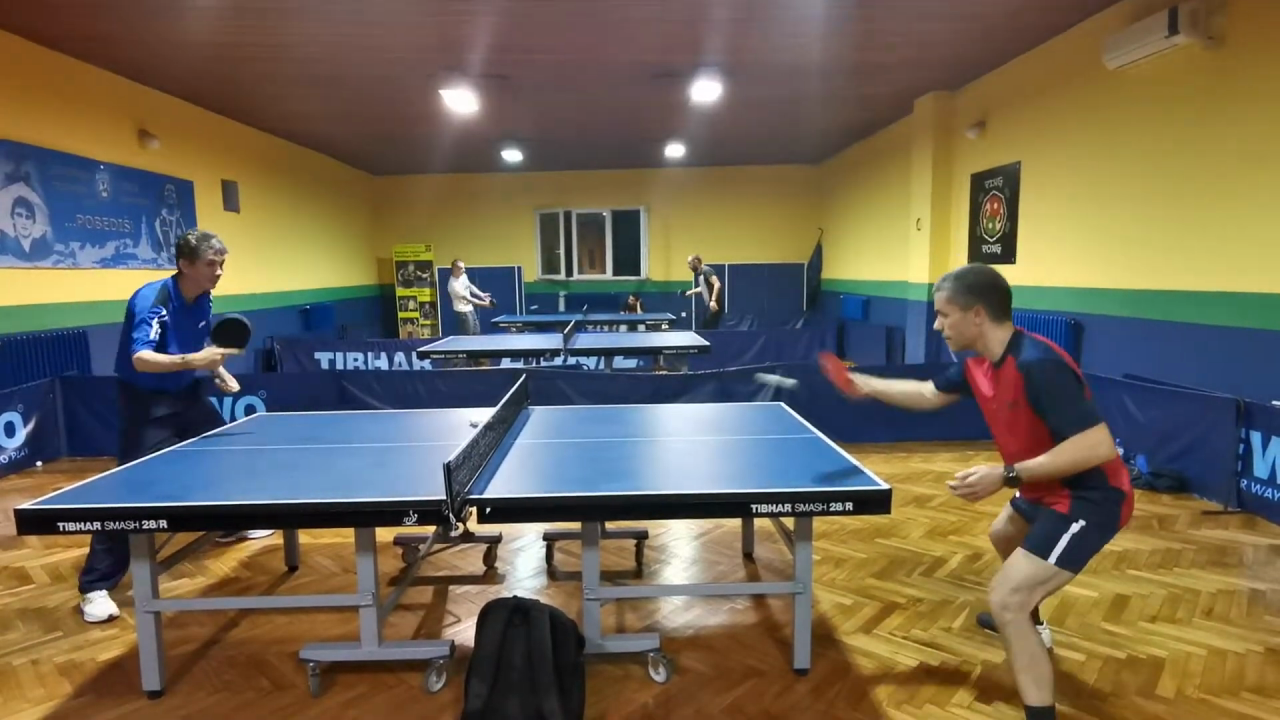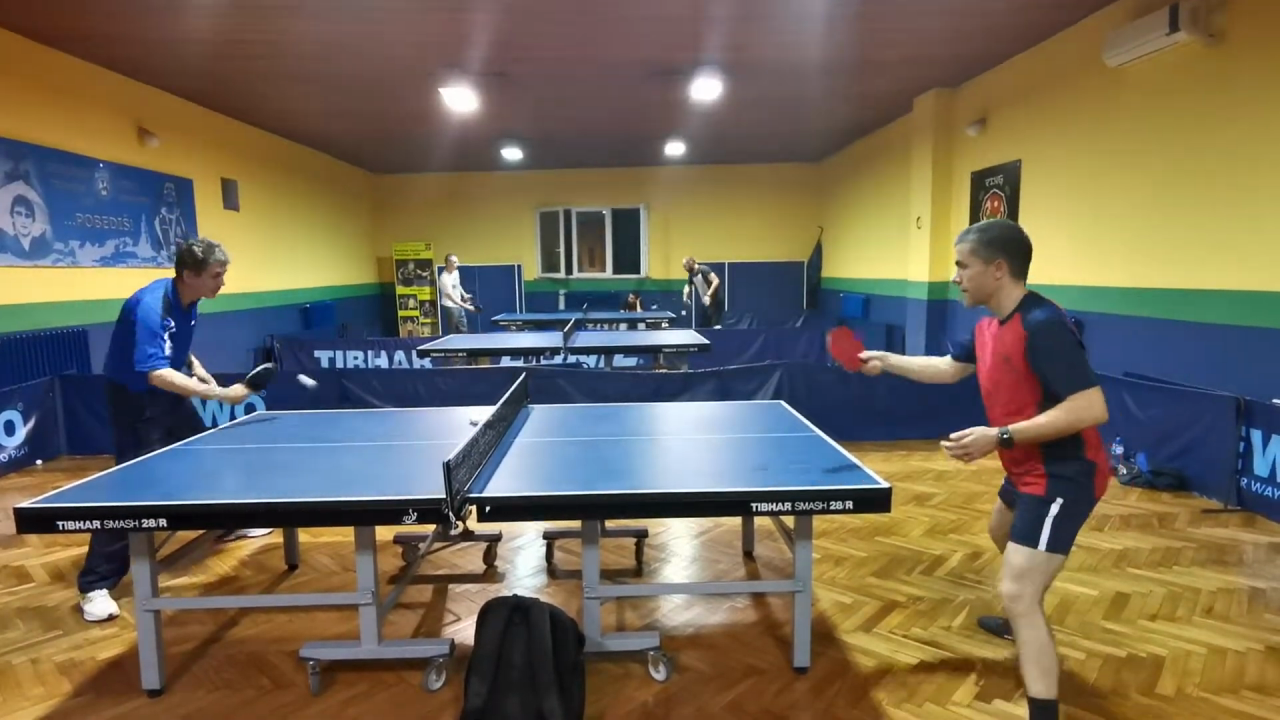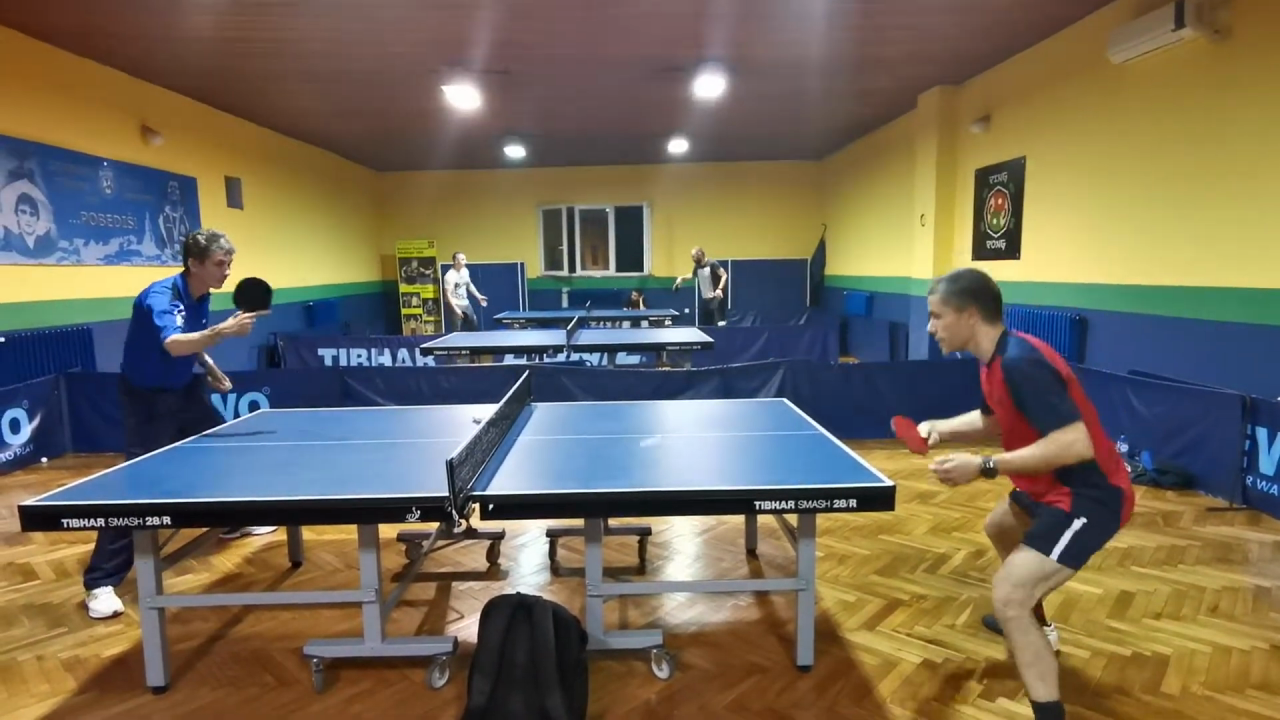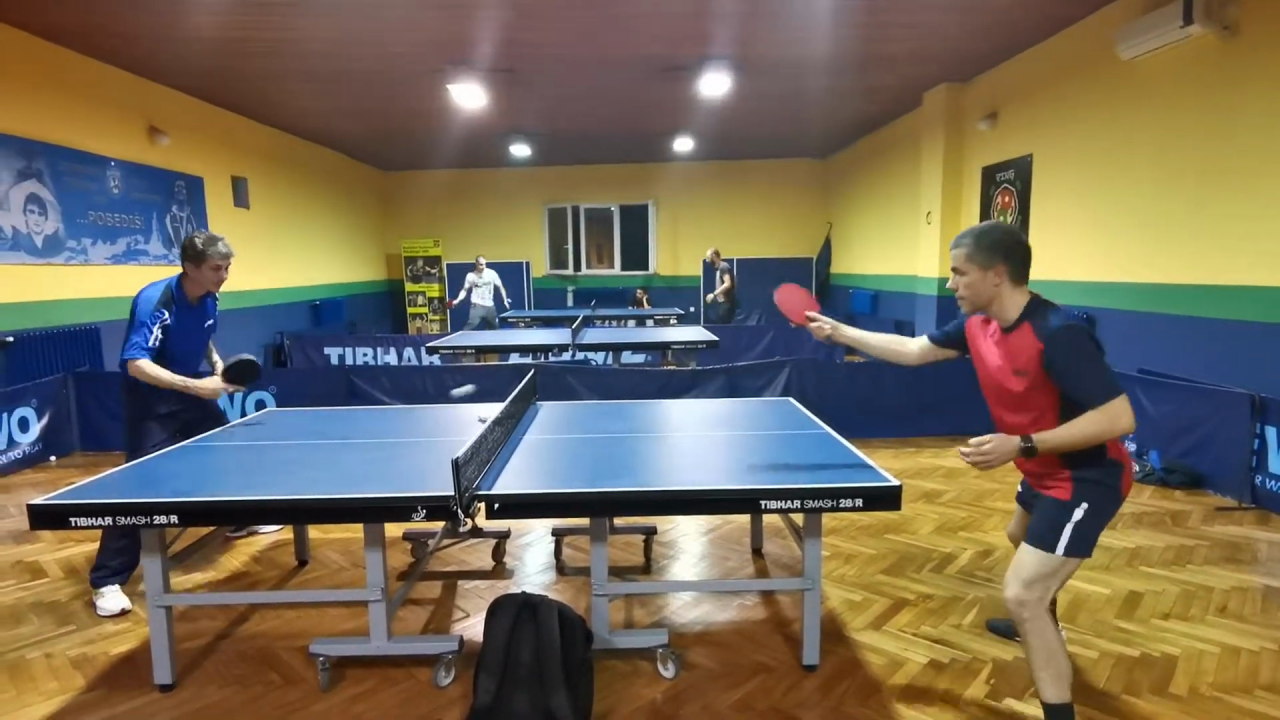
dt=0.4s
person 1, frame 1
left shoulder: (1037, 365)
right shoulder: (978, 361)
left elbow: (1100, 447)
right elbow: (931, 394)
left wrist: (1007, 475)
right wrist: (868, 386)
left hip: (1087, 501)
right hip: (1049, 491)
left knee: (1006, 600)
right knee: (1004, 537)
right ankle: (1029, 628)
person 1, frame 2
left shoulder: (1043, 326)
right shoulder: (988, 326)
left elbow: (1092, 409)
right elbow: (952, 368)
left wrist: (1000, 437)
right wrist: (887, 361)
left hip: (1061, 478)
right hip: (1029, 470)
left knee: (1017, 595)
right knee: (1001, 531)
right ankle: (1024, 626)
person 1, frame 3
left shoulder: (1023, 364)
right shoulder: (992, 364)
left elbow: (1079, 444)
right elbow: (989, 419)
left wrist: (985, 466)
right wrist: (938, 427)
left hip: (1089, 498)
right hip: (1052, 487)
left knee: (1007, 596)
right knee: (999, 528)
right ankle: (1033, 626)
person 1, frame 4
left shoulder: (1058, 334)
right shoulder: (977, 326)
left elbow: (1119, 418)
right elbow: (915, 349)
left wrist: (1022, 444)
right wrist: (838, 331)
left hip: (1085, 481)
right hip: (1048, 474)
left knee: (1020, 595)
right knee: (1021, 539)
right ankle: (1040, 628)
person 2, frame 1
left shoulder: (203, 300)
right shoulder: (150, 300)
right elbow: (140, 359)
left wrist: (218, 368)
right wrist: (192, 362)
left hip: (188, 393)
right hip: (147, 400)
right ankle: (95, 586)
person 2, frame 2
left shoulder: (187, 301)
right shoulder: (152, 306)
right elbow: (157, 374)
left wrist: (197, 370)
right wrist: (218, 393)
left hip: (169, 395)
right hip: (134, 399)
right ankle: (95, 585)
person 2, frame 3
left shoulder: (201, 297)
right shoulder: (161, 297)
right elbow: (174, 346)
left wrist: (210, 367)
right wrist: (222, 331)
left hip: (185, 391)
right hip: (148, 396)
right ankle: (100, 583)
person 2, frame 4
left shoulder: (208, 299)
right shoulder: (153, 301)
right elbow: (136, 365)
left wrist: (217, 366)
right wrist: (197, 386)
left hip: (192, 391)
right hip: (151, 398)
left ankle: (240, 519)
right ankle: (107, 581)
